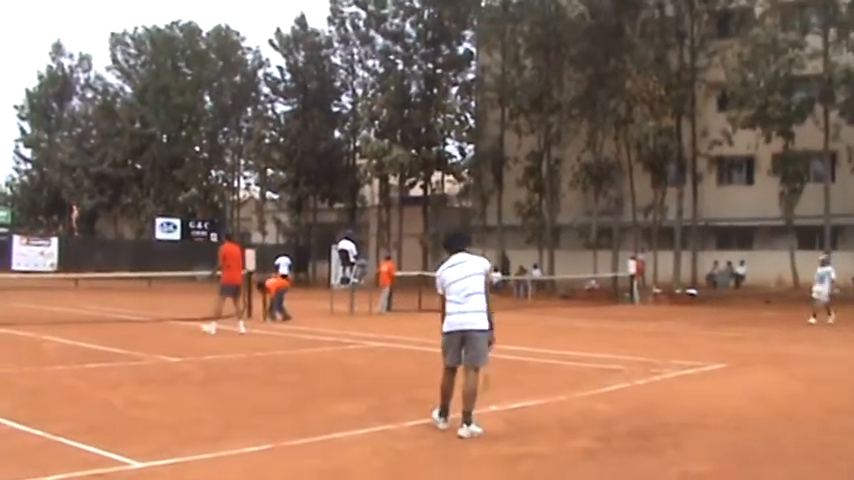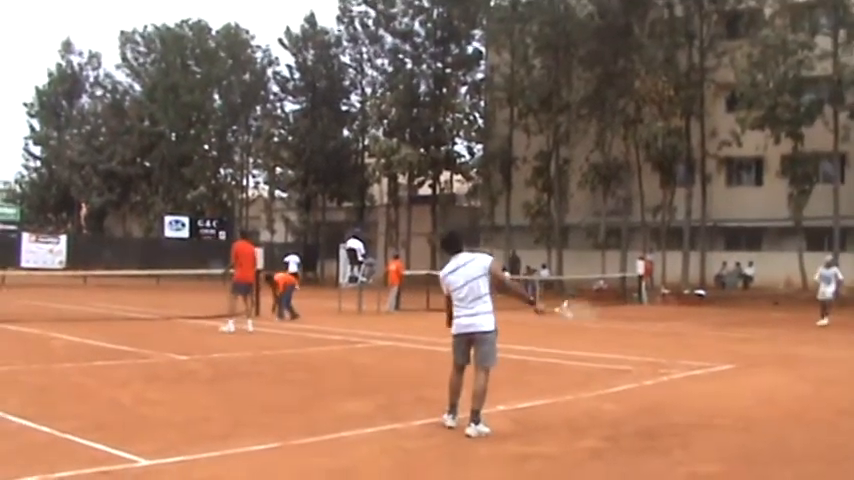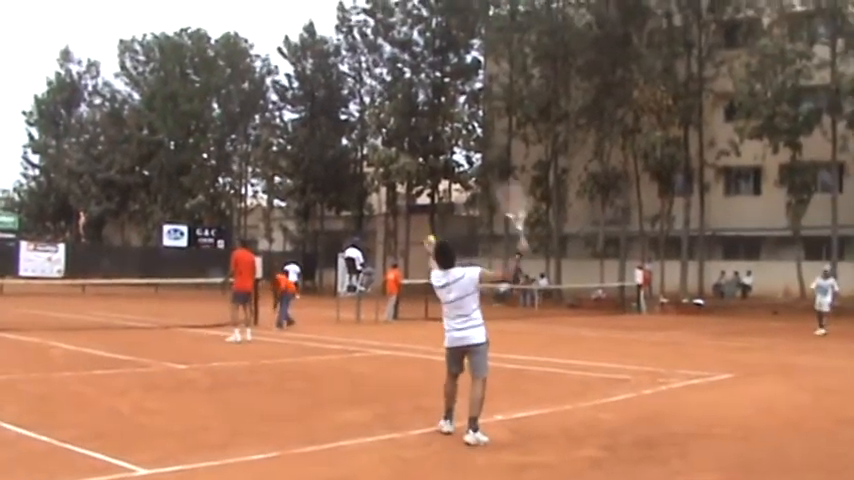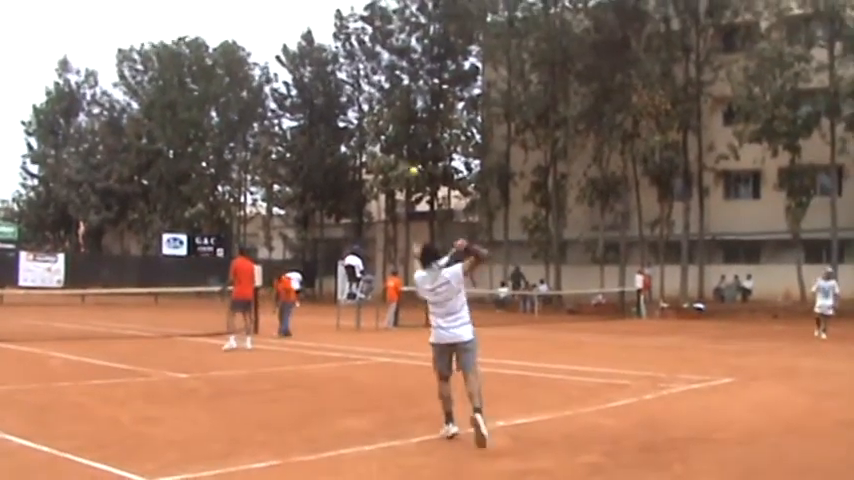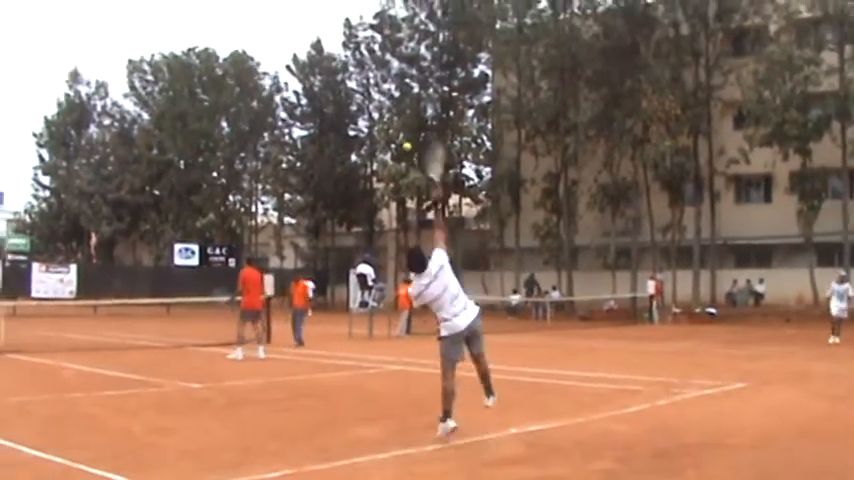
dt=0.2s
person 1, frame 1
left shoulder: (442, 271)
right shoulder: (480, 263)
right elbow: (485, 297)
left wrist: (444, 338)
right wrist: (491, 328)
left hip: (452, 325)
right hip: (476, 324)
left knee: (449, 371)
right knee: (471, 372)
left ankle: (442, 417)
right ankle: (466, 424)
person 1, frame 2
left shoulder: (445, 274)
right shoulder: (482, 260)
right elbow: (509, 285)
left wrist: (448, 319)
right wrist: (532, 302)
left hip: (460, 326)
right hip: (484, 325)
left knee: (458, 369)
right knee: (482, 372)
left ankle: (451, 415)
right ankle: (475, 422)
person 1, frame 3
left shoulder: (436, 278)
right shoulder: (471, 274)
left elbow: (434, 263)
right elbow: (505, 277)
left wrist: (430, 250)
right wrist: (518, 259)
left hip: (453, 339)
right hip: (476, 337)
left knee: (452, 376)
right knee: (479, 381)
left ankle: (447, 420)
right ankle: (472, 429)
person 1, frame 4
left shoulder: (420, 279)
right shoulder: (453, 274)
left elbow: (423, 267)
right elbow: (481, 256)
left wrist: (421, 256)
right wrist: (468, 246)
left hip: (441, 338)
right hip: (464, 335)
left knee: (444, 380)
right knee: (471, 378)
left ankle: (450, 424)
right ankle: (477, 414)
person 1, frame 5
left shoulder: (416, 291)
right shoulder: (438, 262)
right elbow: (440, 231)
right wrist: (437, 203)
left hip: (451, 329)
right hip: (471, 316)
left knee: (447, 375)
right knee: (479, 359)
left ankle: (447, 419)
right ankle: (489, 393)
